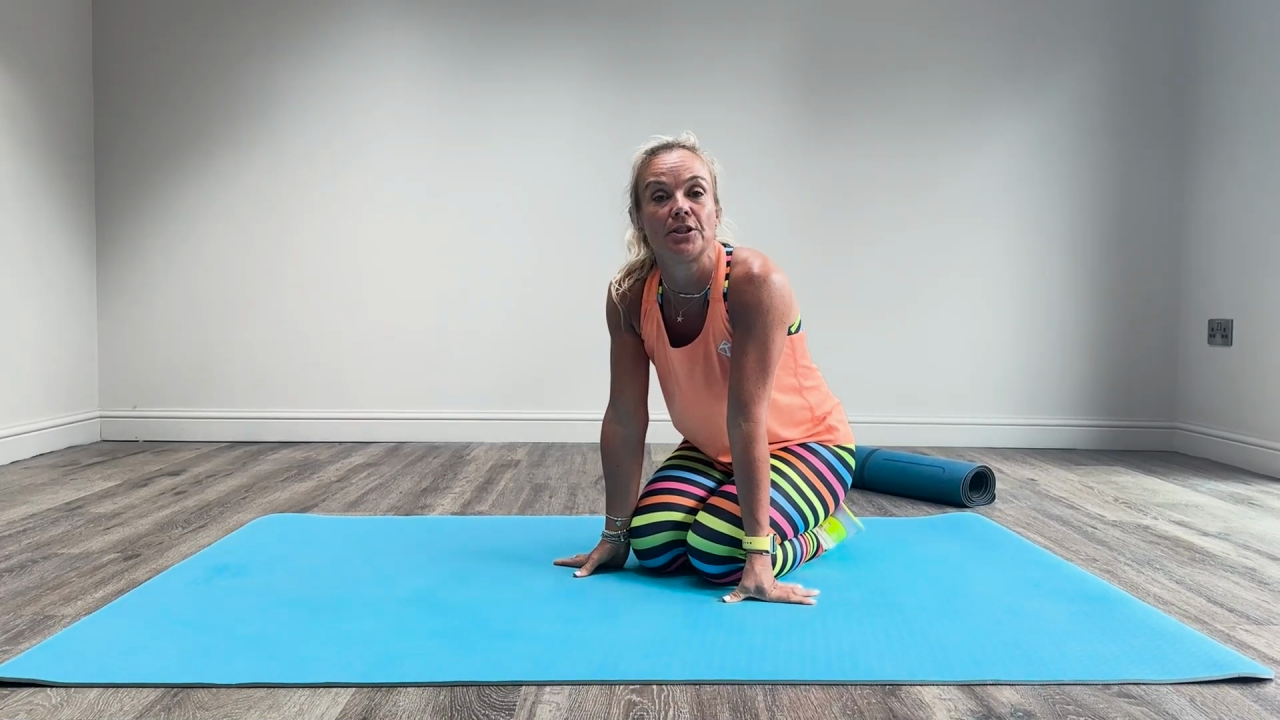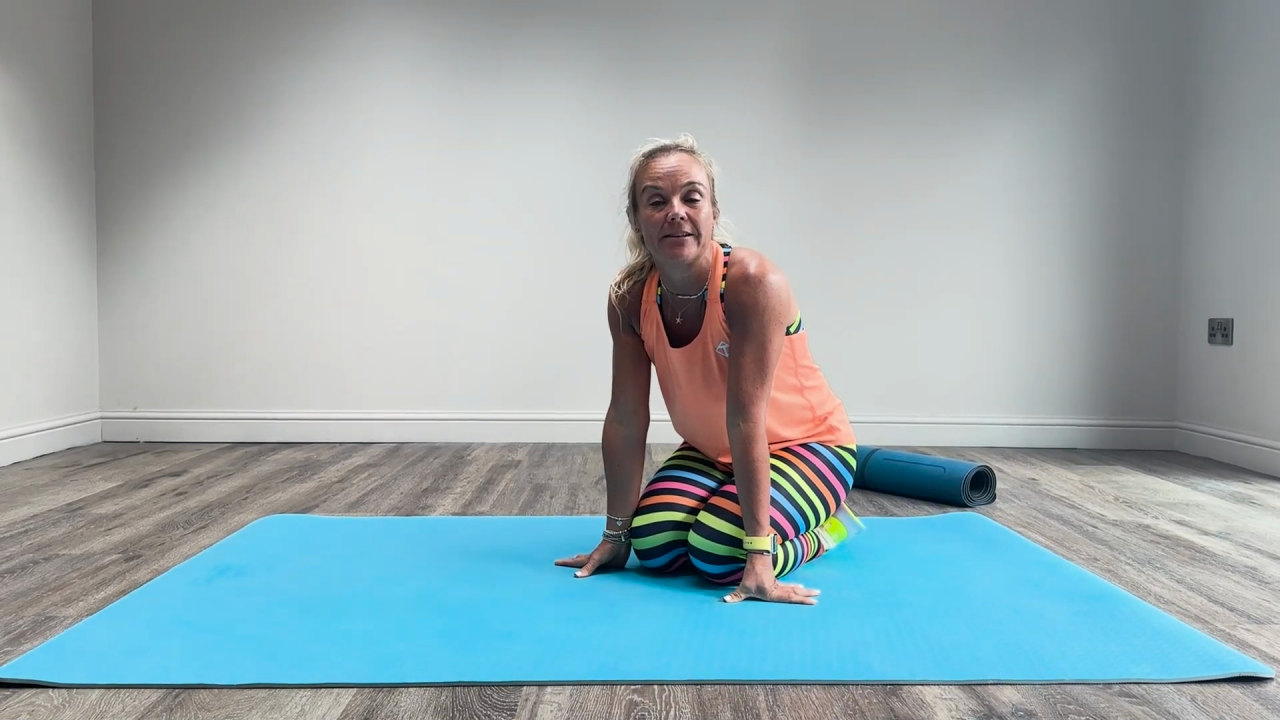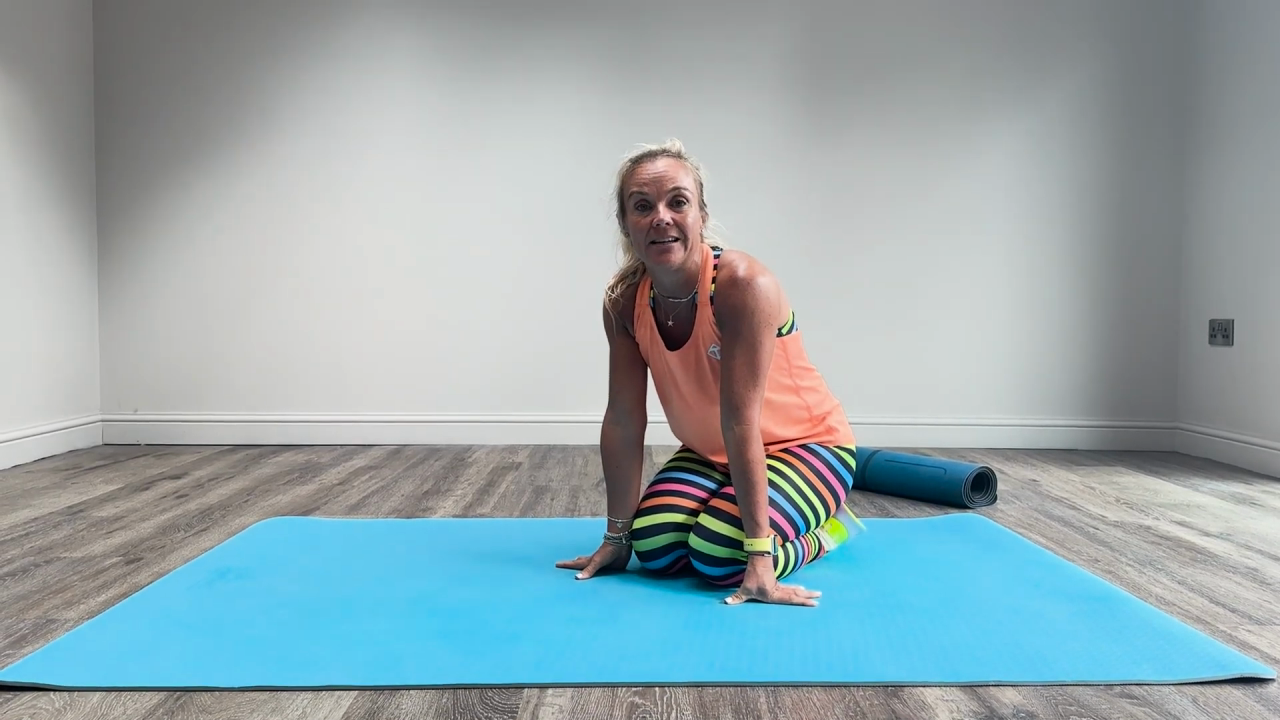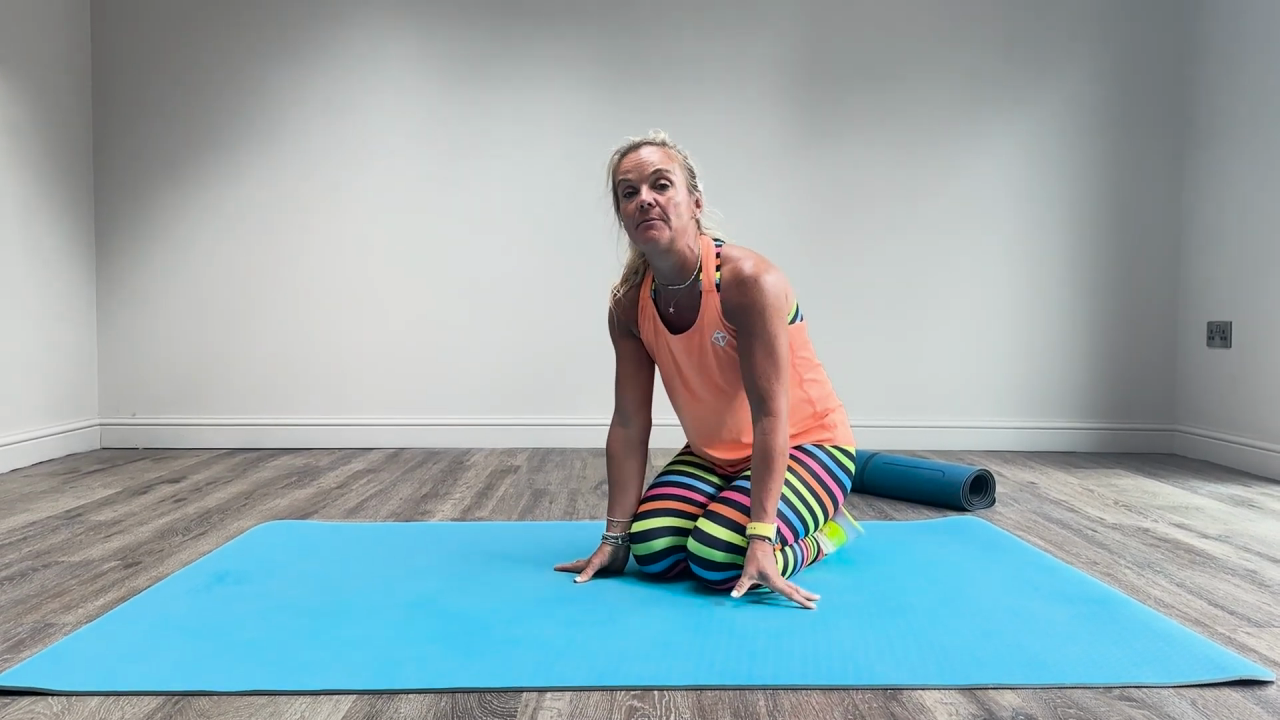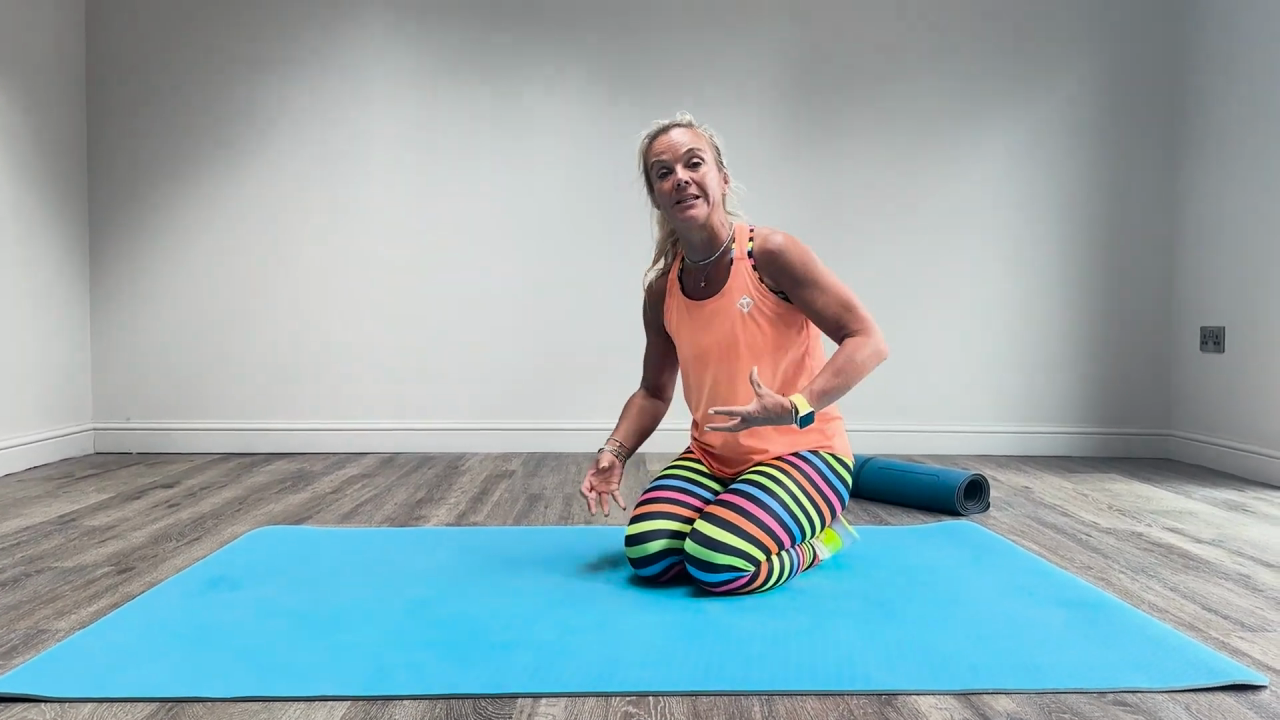
dt=0.5s
person 1, frame 1
left shoulder: (756, 282)
right shoulder: (629, 295)
left elbow: (748, 419)
right elbow: (624, 418)
left wrist: (757, 552)
right wrist: (614, 533)
left hip: (805, 444)
right hip: (713, 449)
left knee: (719, 553)
right knee: (654, 545)
left ankle: (823, 525)
person 1, frame 2
left shoulder: (753, 282)
right shoulder: (630, 297)
left elbow: (746, 419)
right elbow: (626, 419)
left wrist: (758, 553)
right wrist: (615, 533)
left hip: (807, 445)
right hip: (713, 450)
left knee: (720, 554)
right knee: (654, 545)
left ankle: (826, 525)
person 1, frame 3
left shoulder: (744, 285)
right shoulder: (624, 300)
left elbow: (740, 421)
right elbow: (623, 421)
left wrist: (758, 554)
right wrist: (616, 535)
left hip: (806, 445)
right hip: (711, 452)
left knee: (721, 555)
right knee: (654, 547)
left ankle: (825, 527)
person 1, frame 4
left shoulder: (747, 279)
right shoulder: (629, 303)
left elbow: (773, 412)
right elbow: (629, 423)
left wrist: (763, 536)
right wrist: (614, 536)
left hip: (807, 448)
right hip: (713, 454)
left knee: (719, 559)
right knee: (652, 550)
left ankle: (822, 531)
person 1, frame 5
left shoulder: (772, 253)
right shoulder: (660, 290)
left elbow: (868, 343)
right elbow: (653, 391)
left wrist: (794, 409)
right wrist: (615, 451)
left hip: (801, 454)
right hip: (712, 458)
left knee: (716, 561)
right knee: (647, 552)
left ankle: (818, 534)
right ankle: (728, 518)
